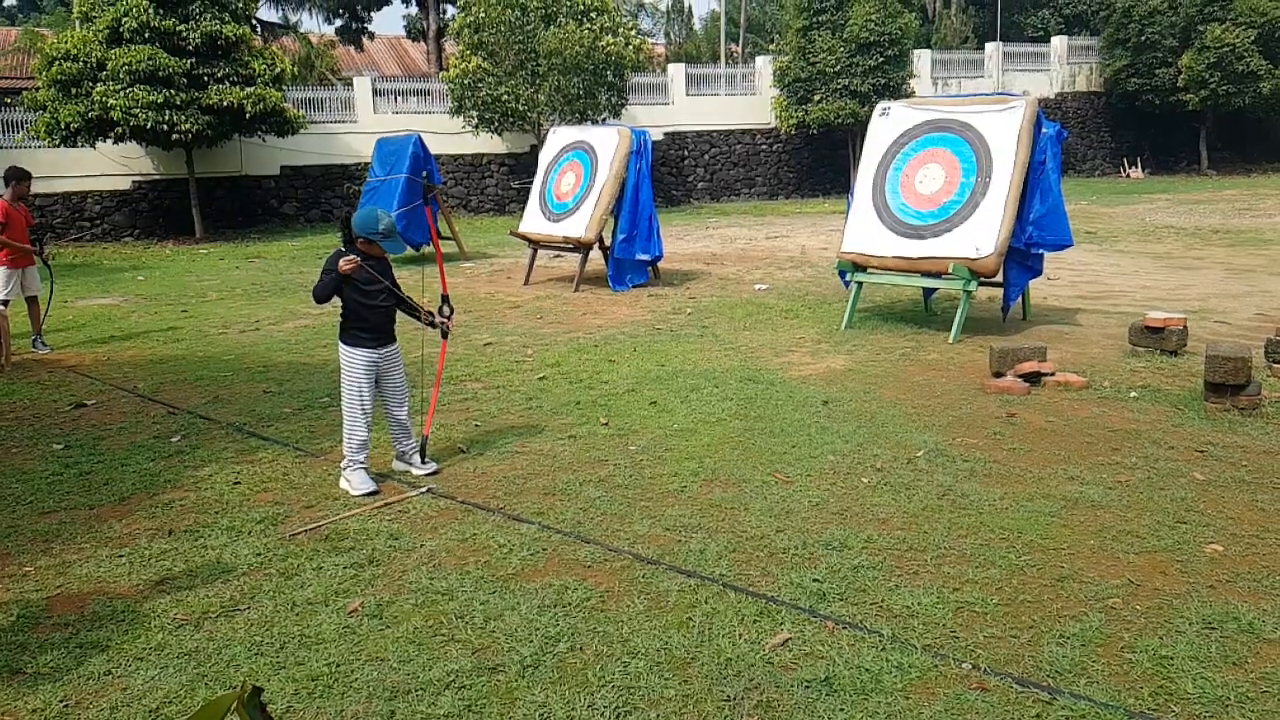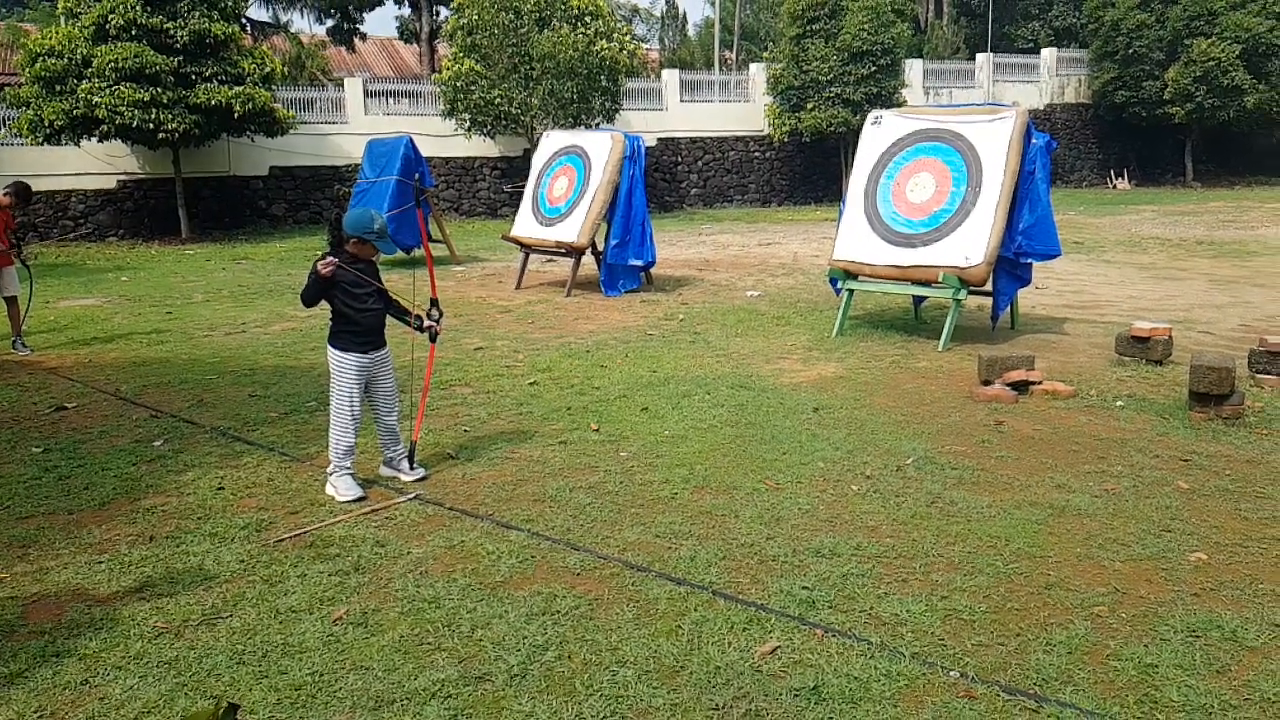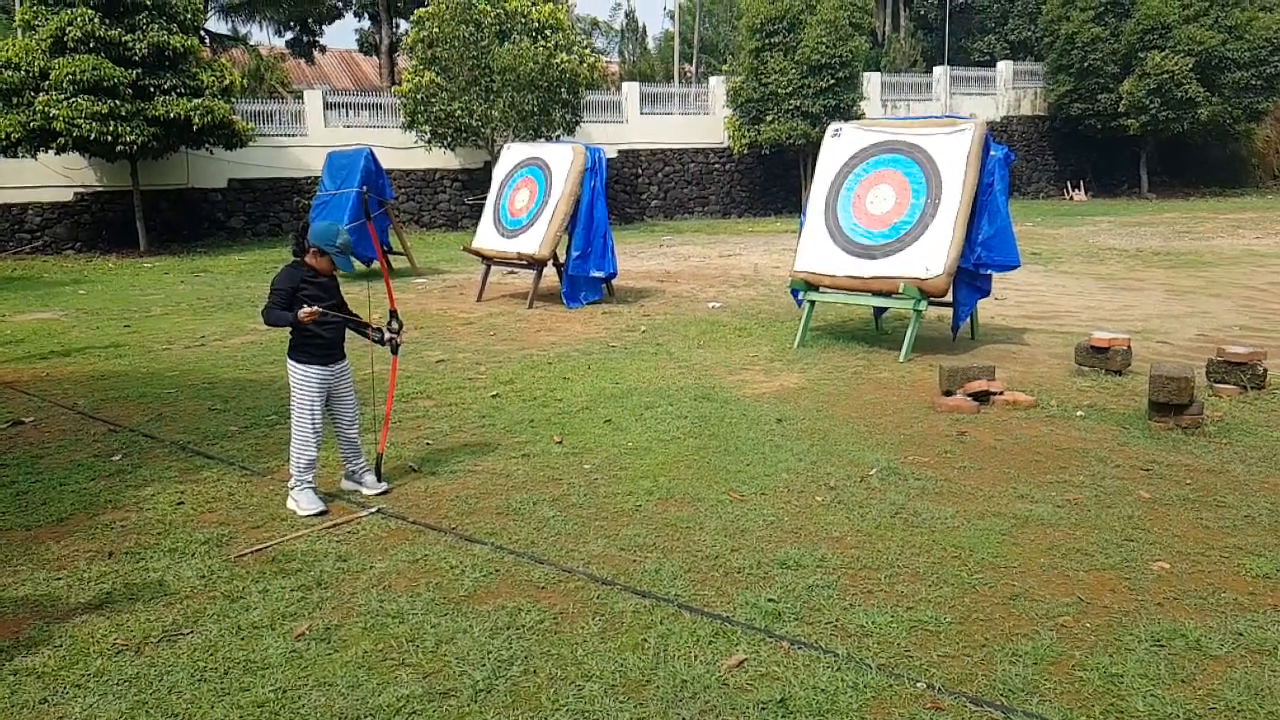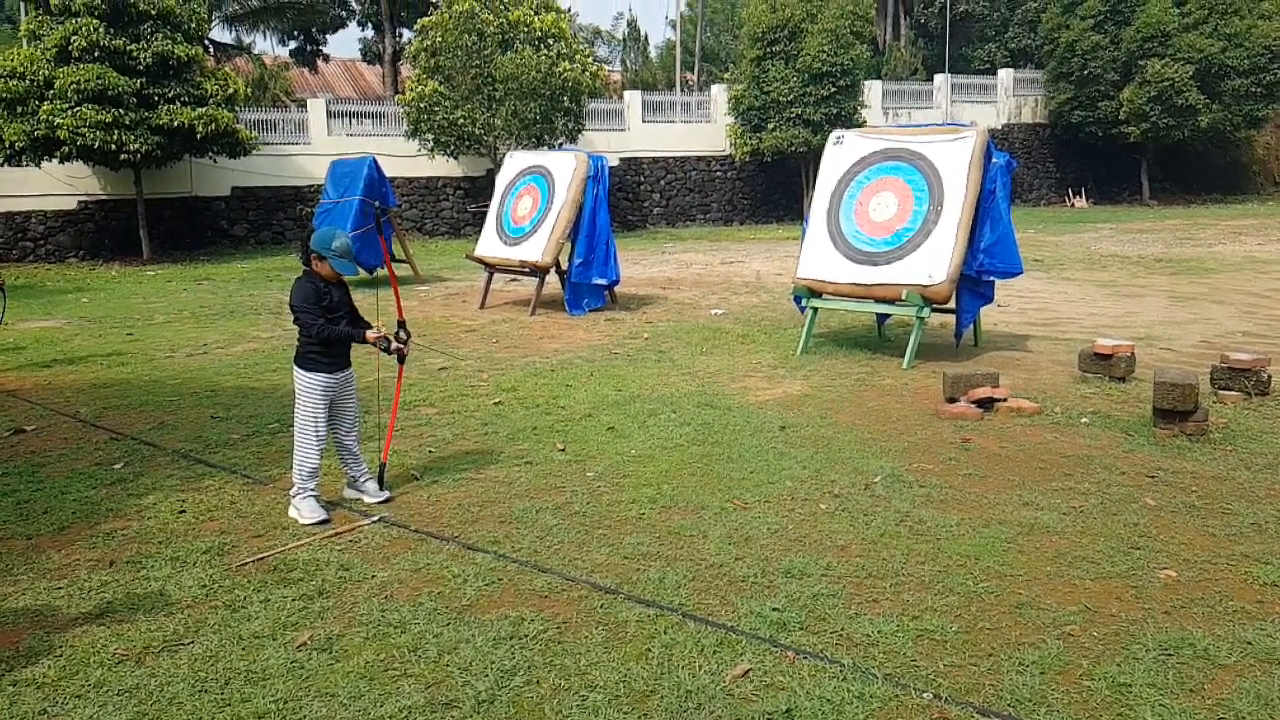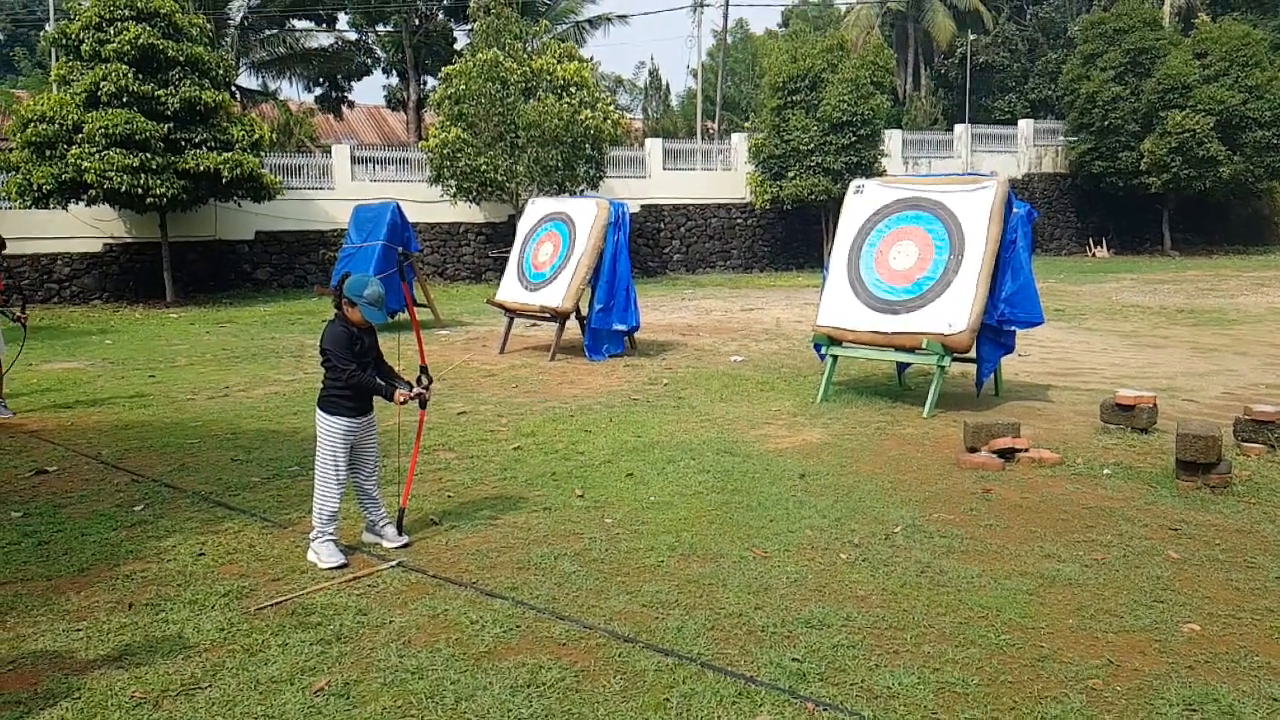
dt=1s
person 1, frame 1
left shoulder: (382, 263)
right shoulder: (340, 260)
left elbow: (398, 297)
right elbow: (320, 296)
left wrist: (429, 318)
right wrist: (338, 274)
left hip: (388, 346)
right hip: (357, 349)
left knee: (398, 404)
right knee: (359, 410)
left ankle: (407, 453)
right ankle: (353, 468)
person 1, frame 2
left shoulder: (368, 266)
right shoulder: (329, 265)
left elbow: (385, 301)
right elbow: (308, 300)
left wrist: (417, 321)
right wrist: (320, 278)
left hip: (378, 350)
right hip: (347, 354)
left knee: (388, 410)
right knee: (346, 415)
left ankle: (395, 459)
right ankle: (339, 474)
person 1, frame 3
left shoulder: (329, 279)
right shoulder: (290, 277)
left elbow: (345, 314)
right elbow: (270, 314)
left wrist: (378, 335)
right wrist: (297, 317)
left hip: (338, 364)
right hip: (307, 367)
left knee: (348, 422)
right knee: (308, 428)
left ankle: (356, 472)
right ankle: (300, 488)
person 1, frame 4
left shoulder: (339, 286)
right shoulder: (304, 289)
left elbow: (355, 319)
right elbow: (319, 330)
left wrist: (386, 344)
right wrist: (362, 336)
left hip: (342, 371)
right hip: (314, 374)
left knee: (348, 431)
right knee: (311, 436)
left ankle: (359, 481)
right ankle: (302, 496)
person 1, frame 5
left shoulder: (367, 331)
right shoulder: (336, 334)
left elbow: (379, 366)
right elbow: (350, 376)
left wrist: (408, 387)
right wrist: (390, 393)
left hip: (364, 415)
right hip: (336, 417)
left knee: (368, 475)
right knee: (332, 480)
left ankle: (377, 525)
right ankle: (322, 540)
